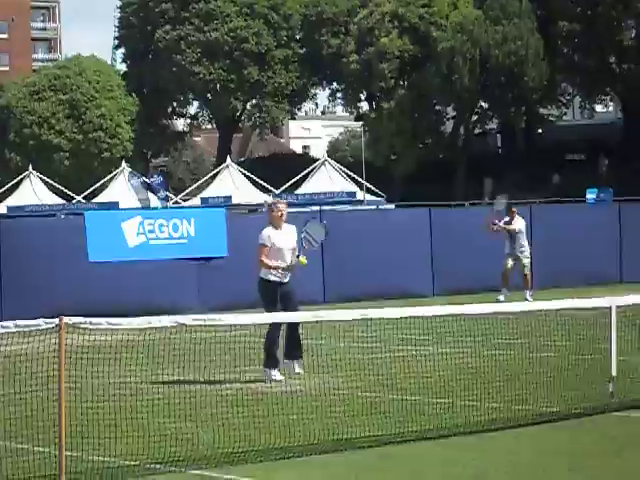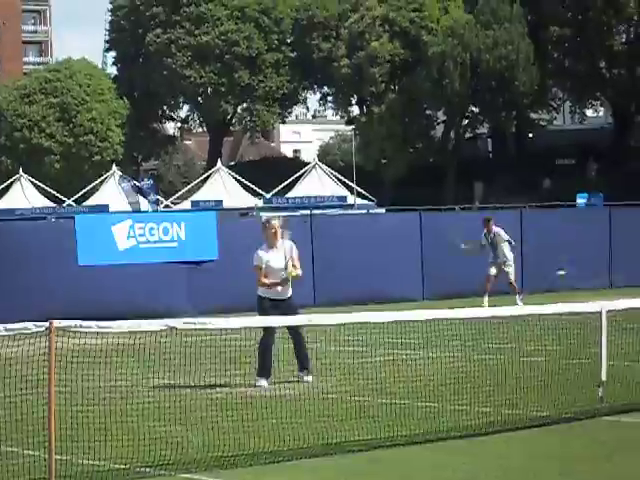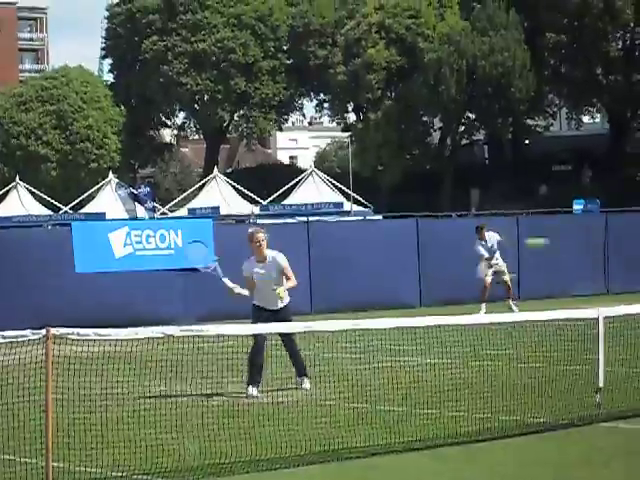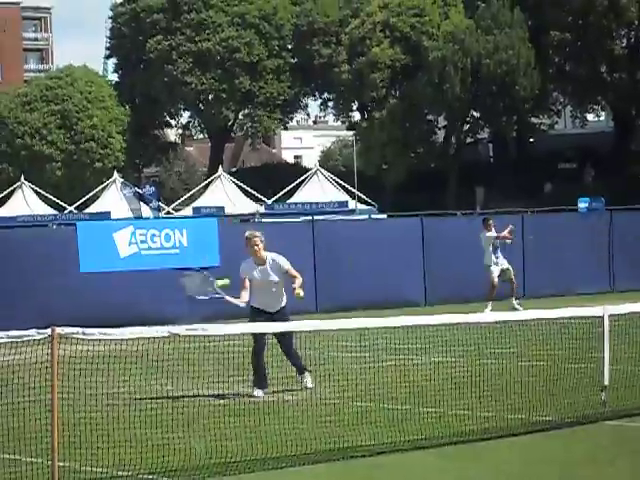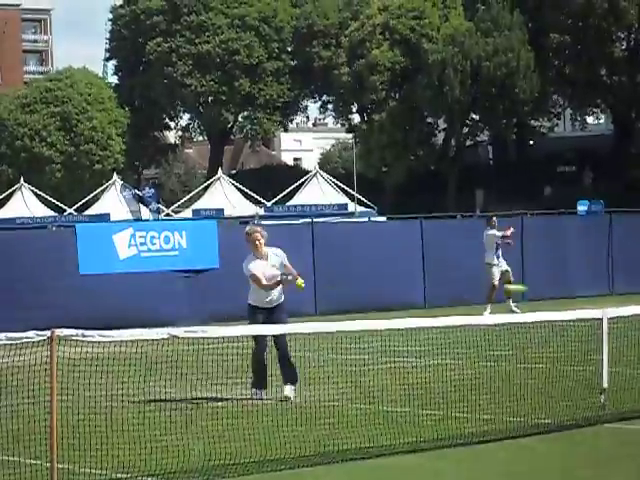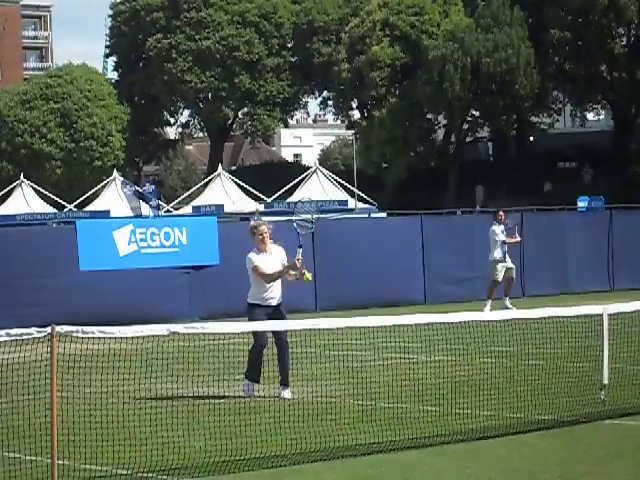
dt=0.2s
person 1, frame 1
left shoulder: (292, 229)
right shoulder: (267, 233)
right elbow: (262, 261)
left wrist: (298, 259)
right wrist: (279, 266)
left hip: (285, 283)
right hip: (269, 283)
left knee: (294, 320)
right knee: (276, 322)
left ankle: (292, 359)
right ankle: (270, 367)
person 1, frame 2
left shoulder: (289, 246)
right shoulder: (261, 254)
left elbow: (297, 271)
right elbow: (260, 281)
left wrist: (294, 273)
right wrist: (278, 283)
left hip: (286, 298)
right hip: (267, 300)
left knee: (297, 334)
right knee: (269, 333)
left ankle: (304, 371)
right ankle: (262, 376)
person 1, frame 3
left shoulder: (278, 257)
right shoulder: (248, 265)
left elbow: (293, 281)
right elbow: (251, 291)
left wrist: (283, 288)
left hip: (281, 308)
right hip: (261, 309)
left knee: (290, 343)
right knee: (258, 343)
left ankle: (302, 376)
right ankle: (253, 385)
person 1, frame 4
left shoulder: (277, 260)
right shoulder: (245, 267)
left elbow: (297, 277)
right elbow: (246, 291)
left wrist: (297, 287)
right wrist: (242, 299)
left hip: (280, 310)
right hip: (258, 311)
left knee: (287, 347)
right knee: (259, 346)
left ankle: (303, 373)
right ankle: (259, 386)
person 1, frame 5
left shoulder: (277, 253)
right shoulder: (248, 263)
left elbow: (291, 272)
right elbow: (263, 286)
left wrist: (295, 278)
right wrist: (281, 281)
left hip: (277, 307)
right hip: (257, 309)
left knee: (281, 344)
right knee: (260, 347)
left ankle: (289, 383)
right ankle: (258, 387)
person 1, frame 6
left shoulder: (278, 250)
right shoulder: (252, 257)
left elbow: (288, 275)
right elbow: (267, 278)
left wrist: (297, 271)
right wrist: (287, 268)
left hip: (276, 306)
right hip: (256, 306)
left knee: (282, 343)
right knee: (260, 342)
left ankle: (285, 387)
right ankle: (251, 380)
